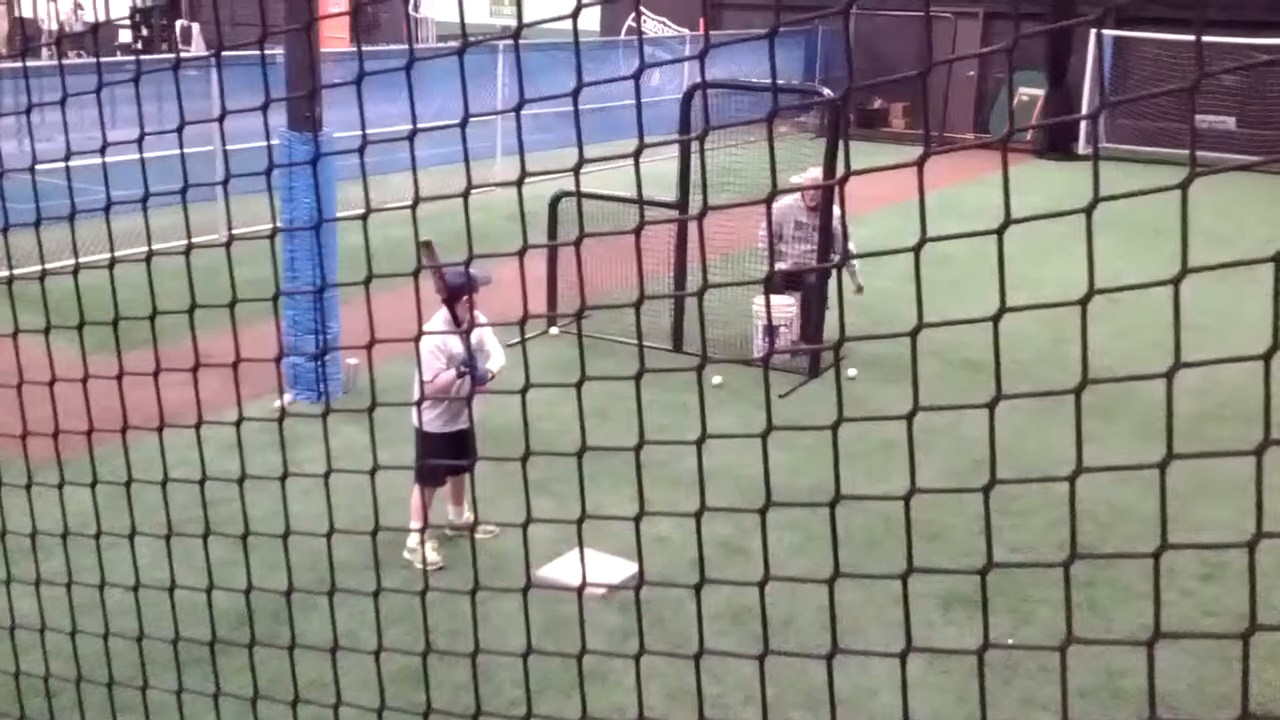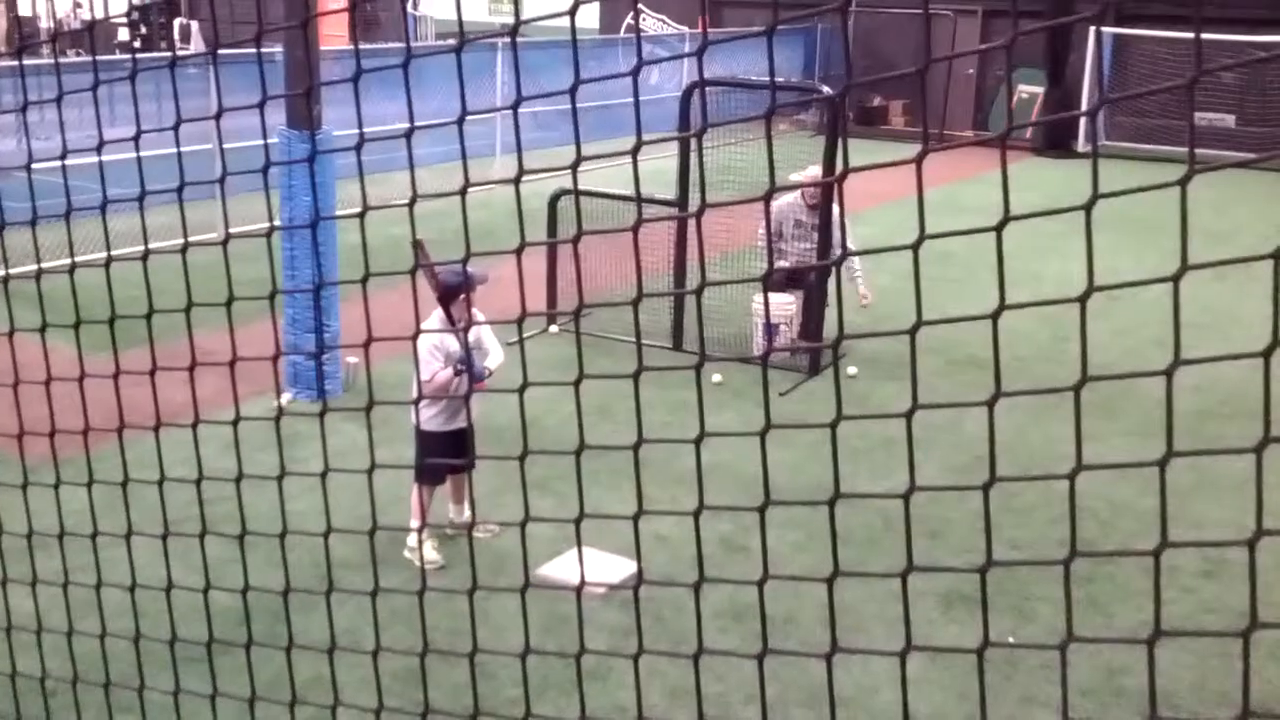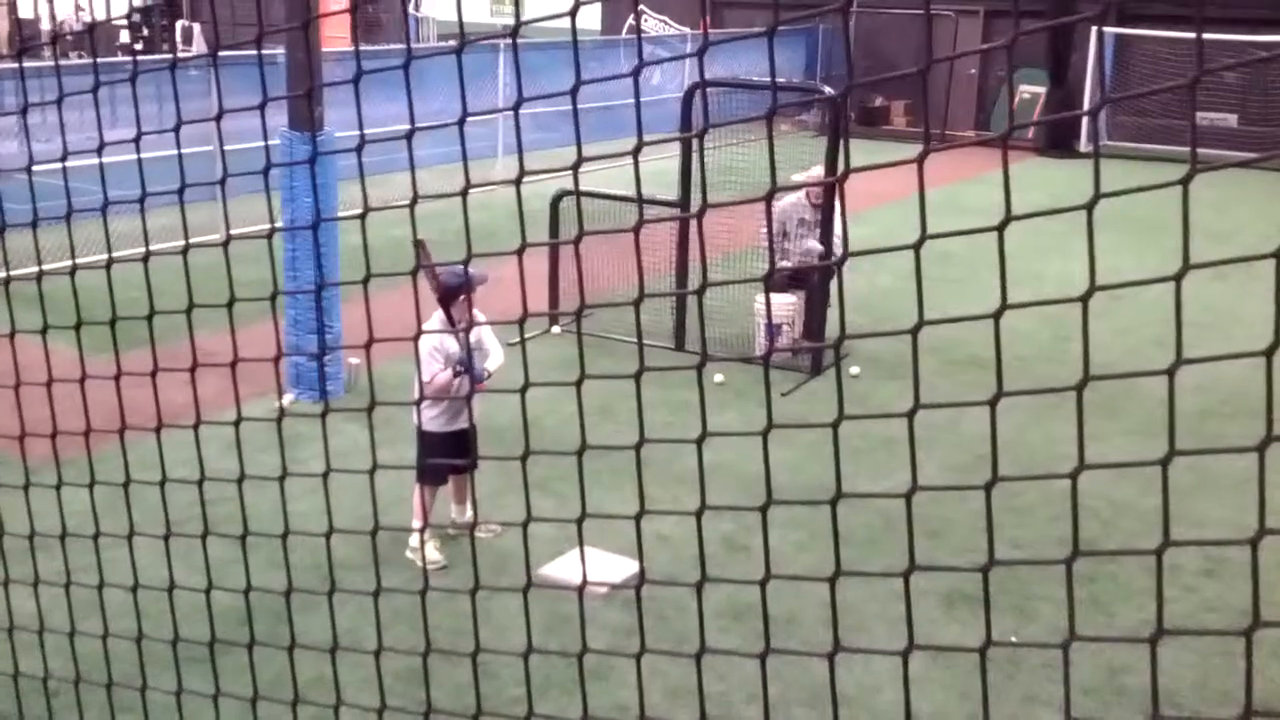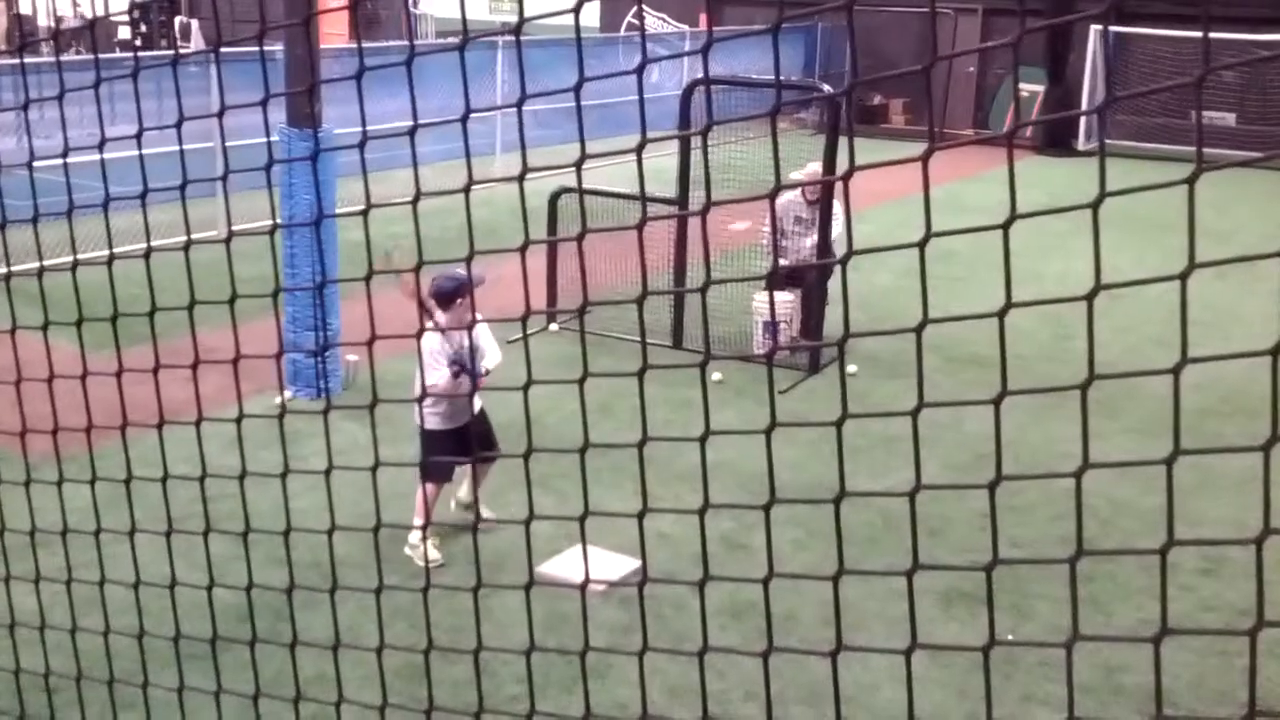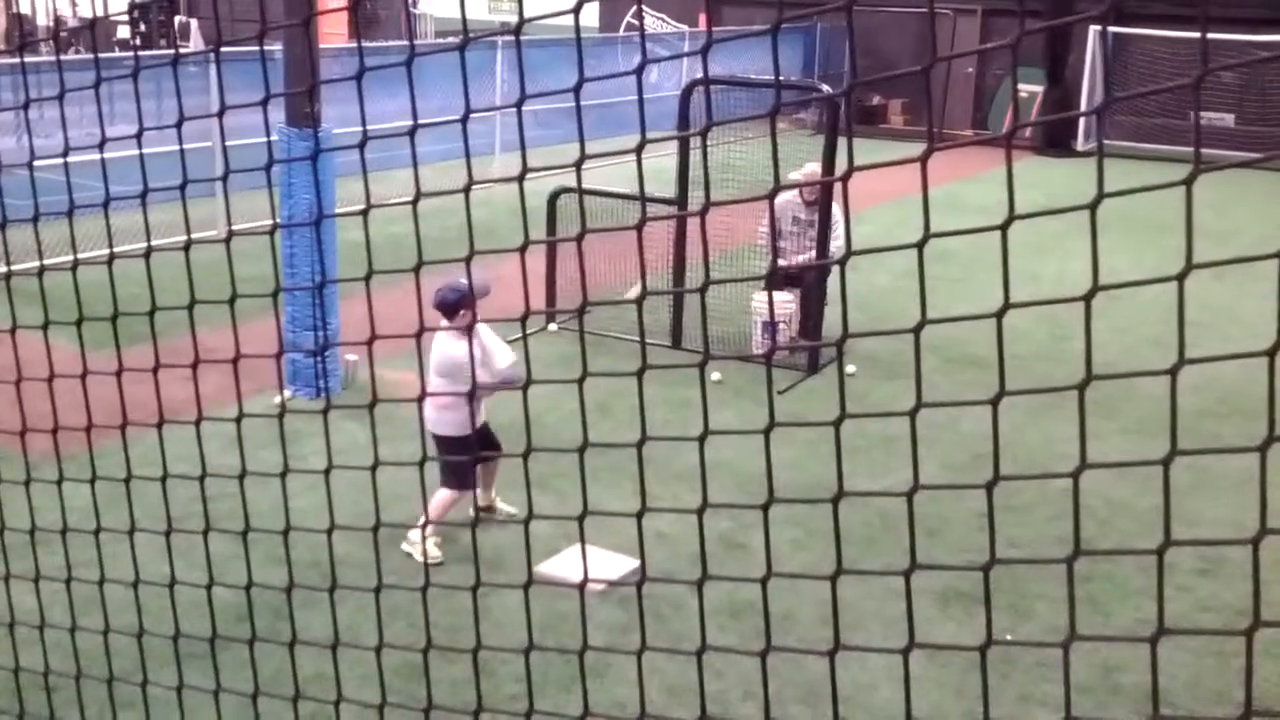
dt=0.2s
person 1, frame 1
left shoulder: (477, 321)
right shoulder: (434, 336)
left elbow: (497, 353)
right elbow: (431, 387)
left wrist: (487, 372)
right wrist: (460, 370)
left hip: (462, 413)
right hip: (434, 421)
left knee: (460, 470)
right knee: (428, 481)
left ankle: (459, 518)
right ankle: (417, 539)
person 1, frame 2
left shoulder: (475, 319)
right shoulder: (431, 335)
left elbow: (495, 352)
right elbow: (428, 386)
left wrist: (484, 370)
right wrist: (457, 368)
left hip: (461, 412)
right hip: (434, 420)
left knee: (460, 469)
right knee: (428, 480)
left ankle: (460, 518)
right ankle: (417, 538)
person 1, frame 3
left shoulder: (476, 320)
right shoulder: (431, 336)
left elbow: (496, 353)
right elbow: (429, 387)
left wrist: (483, 371)
right wrist: (456, 370)
left hip: (464, 413)
right hip: (436, 420)
left knee: (463, 469)
right knee: (430, 480)
left ankle: (462, 518)
right ankle: (419, 538)
person 1, frame 4
left shoulder: (474, 320)
right shoulder: (433, 339)
left elbow: (493, 353)
right elbow: (435, 388)
left wrist: (480, 370)
right wrist: (454, 371)
left hip: (469, 406)
right hip: (437, 417)
left knee: (486, 454)
right knee: (435, 477)
left ankle: (467, 498)
right ankle: (418, 536)
person 1, frame 5
left shoulder: (473, 328)
right shoulder: (456, 351)
left elbow: (502, 354)
right elbow: (486, 382)
left wrist: (506, 372)
right wrist: (507, 378)
left hip: (470, 413)
right hip: (450, 422)
left knee: (490, 455)
right knee: (458, 484)
left ankle: (485, 502)
right ankle: (420, 534)
person 2, frame 1
left shoulder: (833, 214)
right shoulder: (783, 206)
left elbow: (845, 248)
right elbow: (766, 237)
left wrist: (856, 279)
right wrist: (776, 262)
left hip: (814, 269)
right hip: (785, 267)
left knee: (813, 285)
right knee: (773, 284)
person 2, frame 2
left shoulder: (833, 212)
right shoulder: (783, 205)
left elbow: (845, 250)
right elbow: (766, 235)
left wrist: (860, 283)
right wrist: (777, 260)
left hip: (815, 267)
right hip: (786, 266)
left knee: (815, 283)
right knee: (773, 282)
person 2, frame 3
left shoulder: (835, 209)
right shoulder: (788, 204)
left elbow: (837, 238)
right elbow: (769, 235)
left wrist: (818, 247)
right wrist: (779, 261)
left hip: (818, 267)
right hip: (789, 265)
right knee: (775, 283)
person 2, frame 4
left shoulder: (833, 207)
right shoulder: (785, 201)
left elbow: (831, 233)
right elbow: (769, 232)
left wrist: (810, 243)
right wrist: (777, 258)
left hip: (816, 265)
right hip: (787, 263)
left knee: (814, 283)
right knee: (773, 280)
left ankle: (810, 337)
person 2, frame 5
left shoulder: (830, 209)
right shoulder: (783, 202)
left elbow: (835, 245)
right elbow: (766, 233)
left wrist: (805, 258)
right wrist: (776, 258)
left hip: (814, 265)
right hip: (784, 263)
left knee: (813, 283)
right knee: (772, 280)
left ankle: (809, 337)
